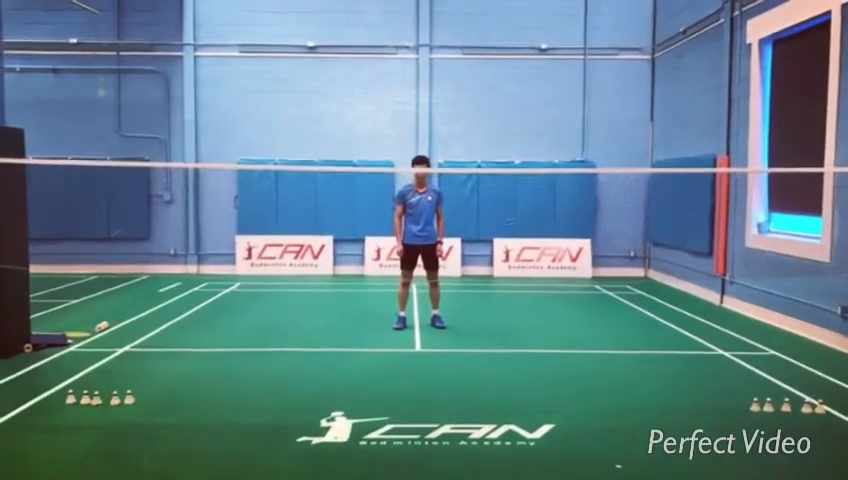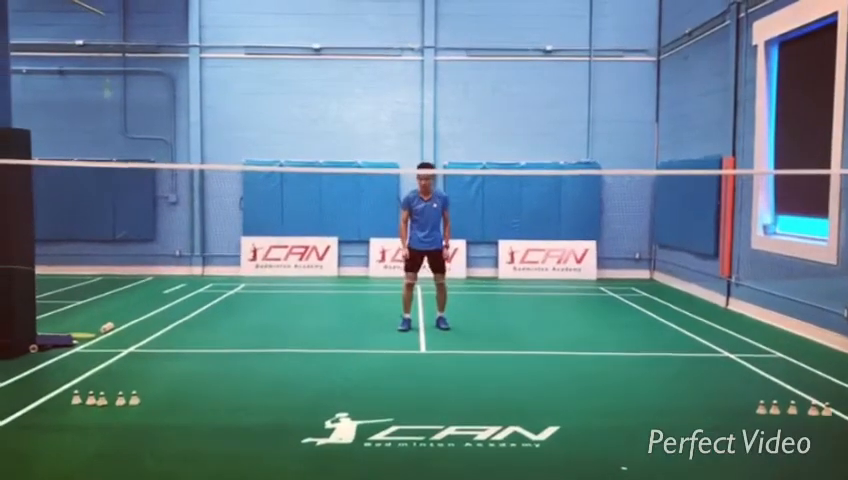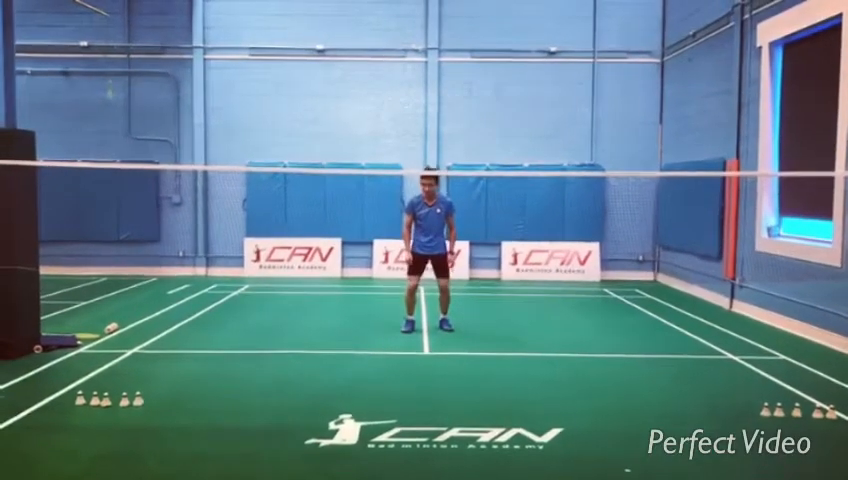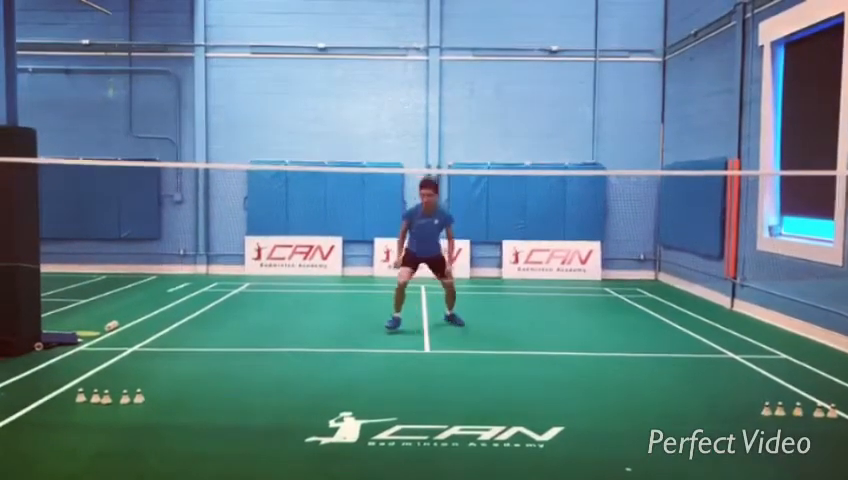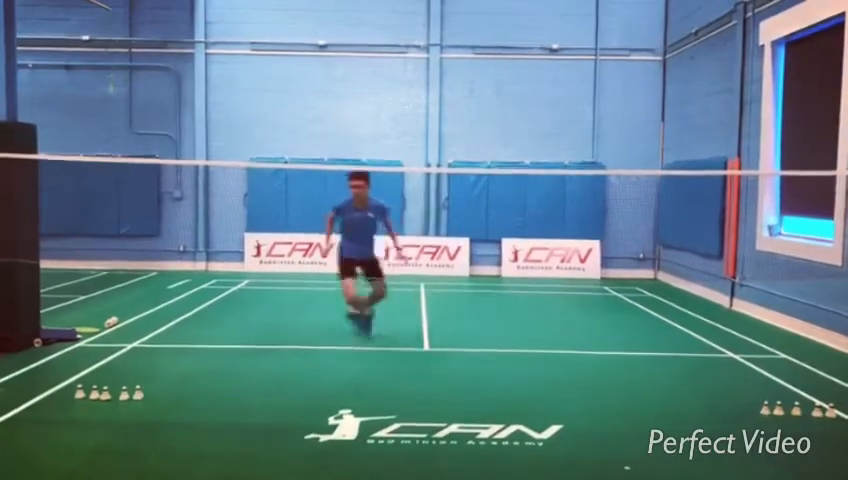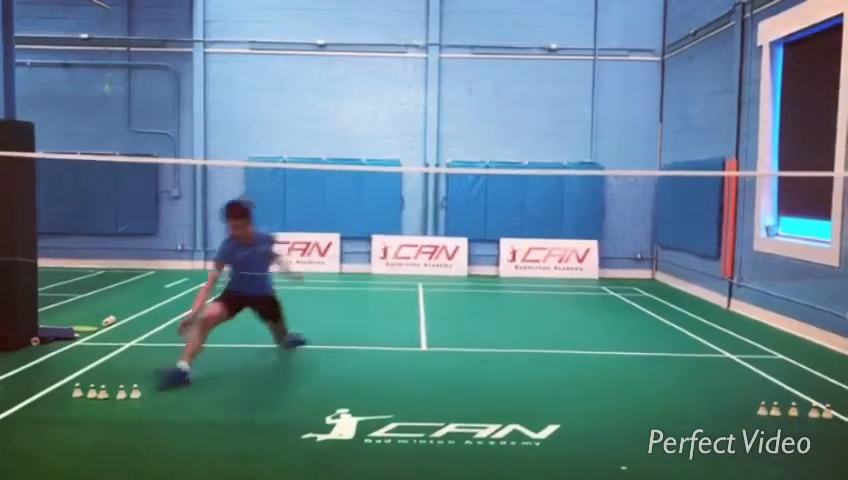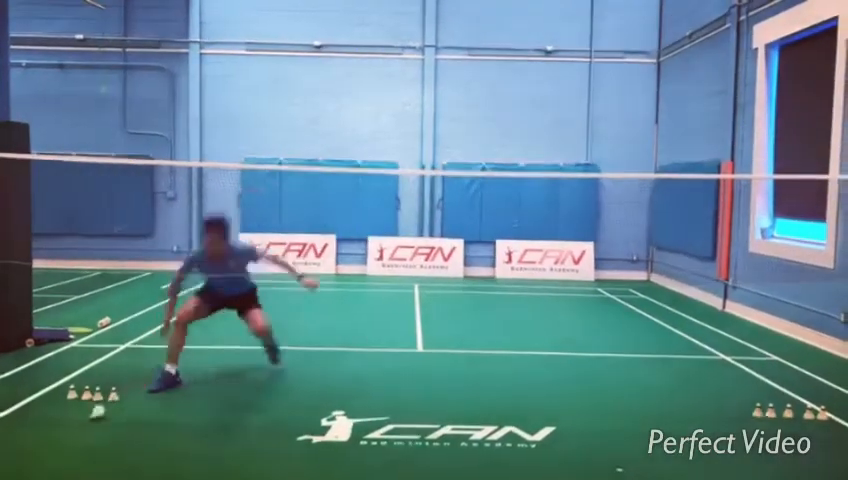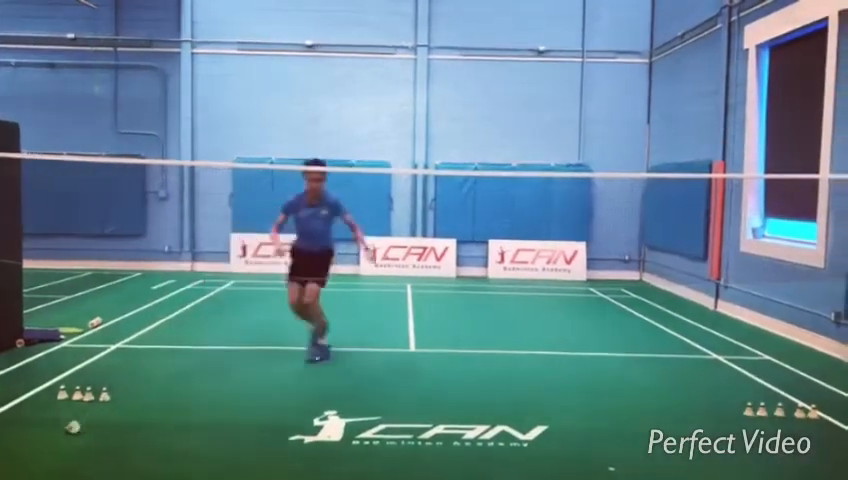
dt=0.4s
person 1, frame 1
left shoulder: (436, 192)
right shoulder: (404, 192)
left elbow: (440, 218)
right elbow: (398, 218)
left wrist: (440, 241)
right wrist: (399, 241)
left hip: (430, 243)
right hip: (409, 243)
left knee: (433, 280)
right knee: (405, 280)
left ankle: (435, 315)
right ankle: (402, 316)
person 1, frame 2
left shoulder: (442, 198)
right shoulder: (410, 198)
left elbow: (447, 223)
right elbow: (403, 223)
left wrist: (446, 245)
right wrist: (404, 246)
left hip: (436, 247)
right hip: (414, 246)
left knee: (441, 283)
right knee: (409, 282)
left ankle: (441, 317)
right ankle: (406, 318)
person 1, frame 3
left shoulder: (446, 203)
right shoulder: (413, 203)
left elbow: (452, 229)
right elbow: (407, 228)
left wrist: (451, 252)
right wrist: (407, 250)
left hip: (440, 251)
right hip: (418, 251)
left knee: (444, 287)
right knee: (411, 286)
left ankle: (444, 319)
right ankle: (410, 319)
person 1, frame 4
left shoulder: (445, 215)
right shoulder: (411, 212)
left elbow: (450, 238)
right elbow: (403, 233)
left wrist: (449, 262)
right wrist: (399, 256)
left hip: (434, 254)
right hip: (413, 252)
left knee: (450, 285)
right knee: (402, 282)
left ankle: (450, 314)
right ankle: (396, 317)
person 1, frame 5
left shoulder: (379, 207)
right shoulder: (343, 207)
left elbow: (389, 227)
right elbow: (330, 219)
left wrist: (397, 246)
right wrist: (327, 239)
left hip: (368, 255)
right hip: (347, 256)
left knee: (380, 292)
right knee: (352, 297)
left ankle: (359, 311)
right ankle: (361, 315)
person 1, frame 6
left shoulder: (265, 239)
right shoulder: (227, 248)
right elbow: (211, 282)
left wrist: (281, 263)
right wrist: (193, 313)
left hip: (264, 293)
right hip: (236, 292)
left knee: (281, 337)
right knee: (206, 318)
left ankle: (288, 338)
right ankle: (182, 369)
person 1, frame 7
left shoulder: (242, 252)
right shoulder: (197, 257)
left elbow: (275, 259)
right elbow: (177, 282)
left wrist: (300, 277)
right wrist: (168, 317)
left hip: (243, 294)
right hip: (214, 293)
left knee: (261, 329)
right knee: (182, 317)
left ankle: (270, 346)
right ankle: (170, 371)
person 1, frame 8
left shoulder: (332, 203)
right shoulder: (294, 203)
left elbow: (352, 225)
right elbow: (276, 228)
left wrist: (364, 245)
right wrist: (277, 243)
left hip: (322, 253)
right hip: (301, 252)
left knee: (310, 300)
right knee: (294, 303)
left ankle: (321, 341)
right ankle: (319, 325)
